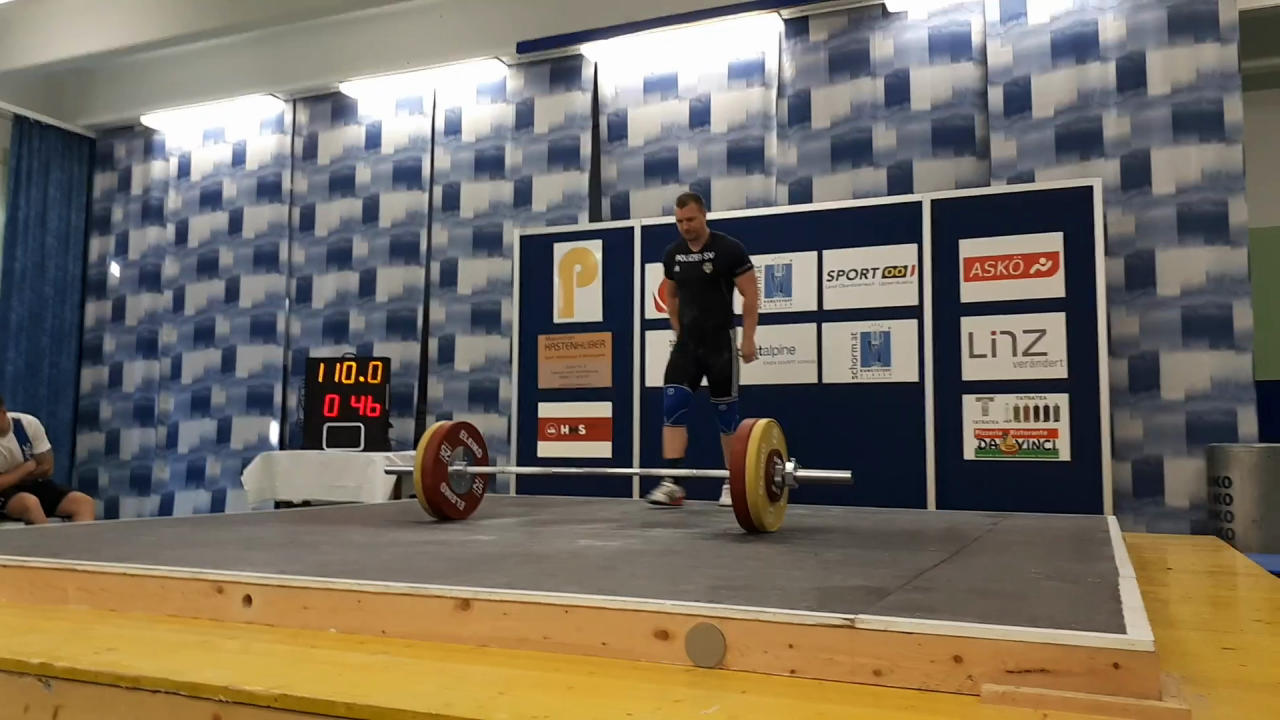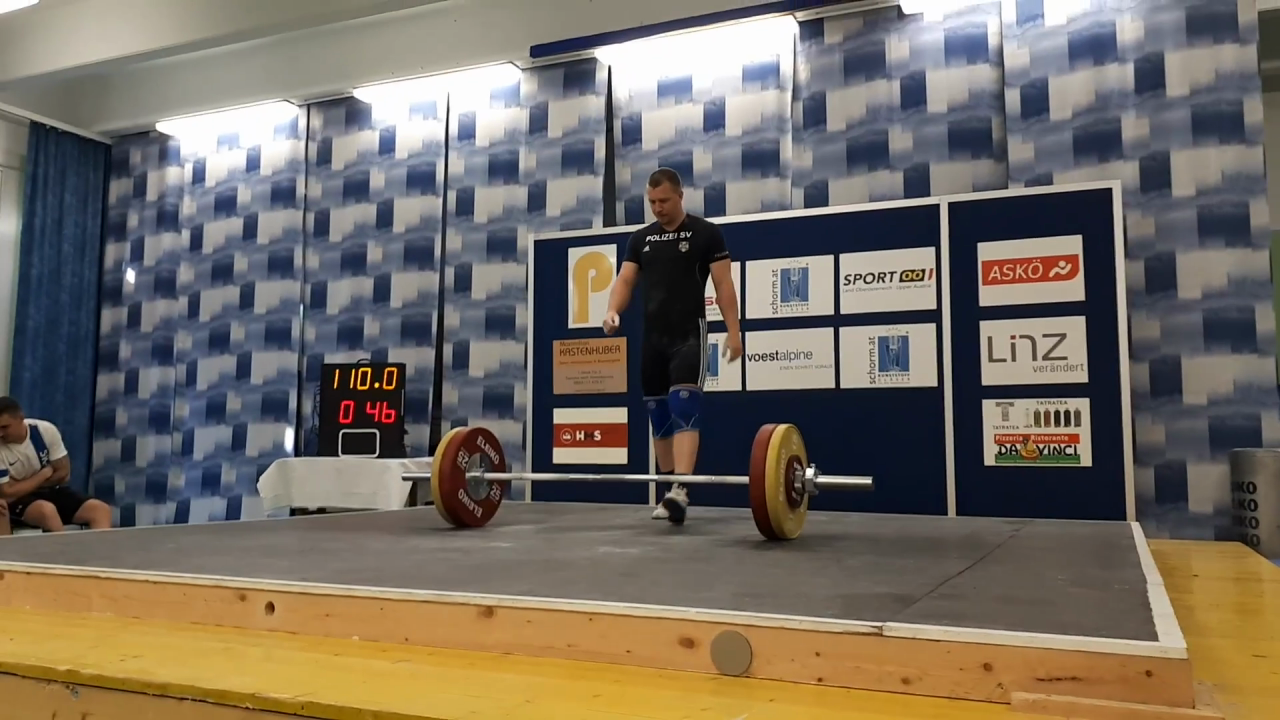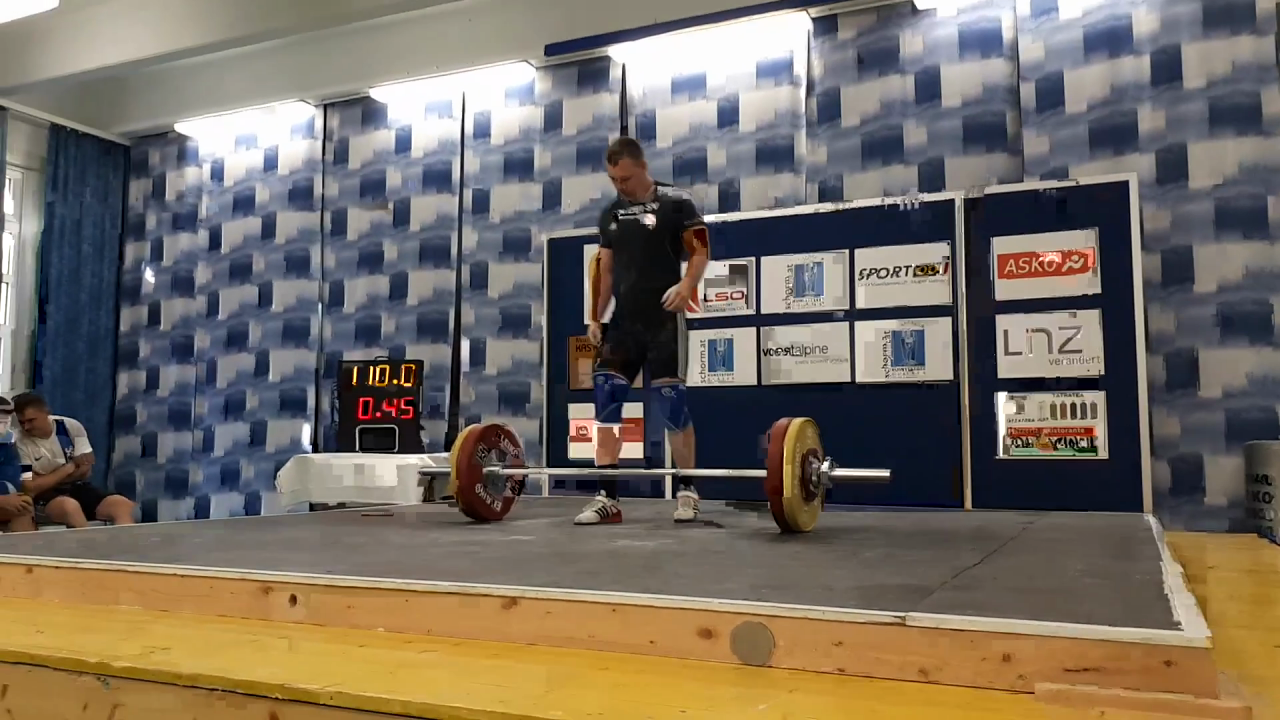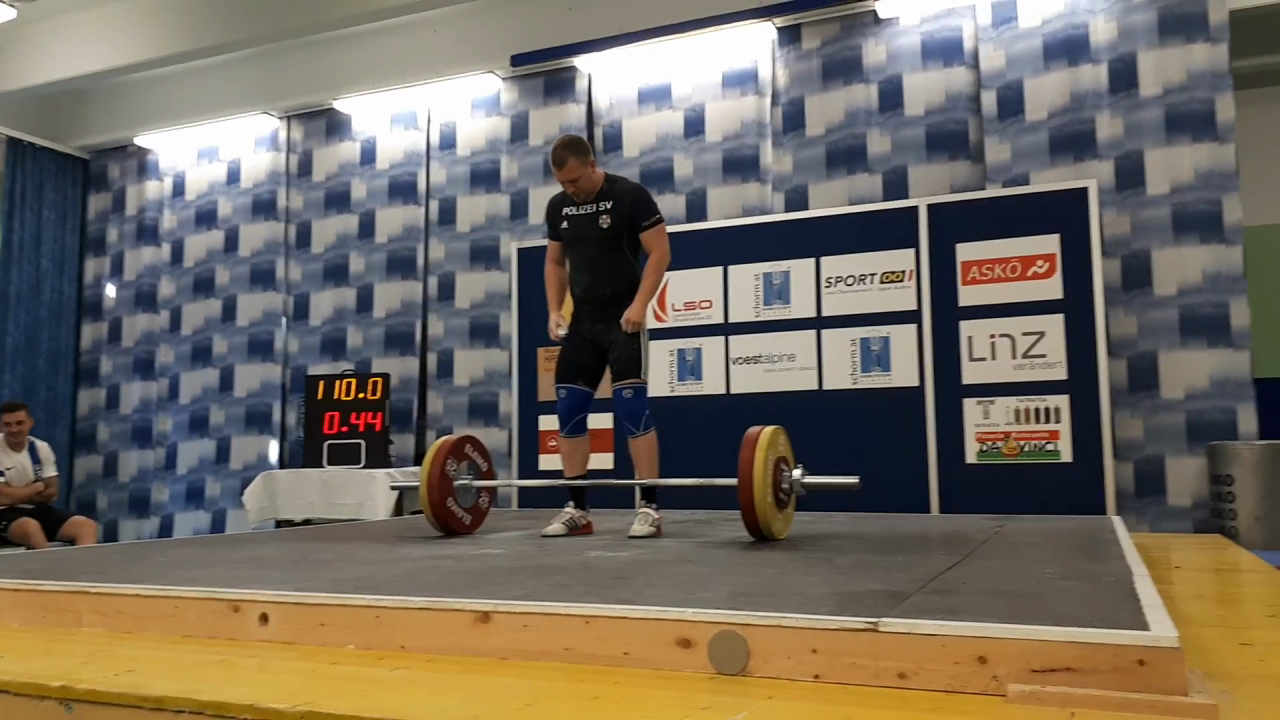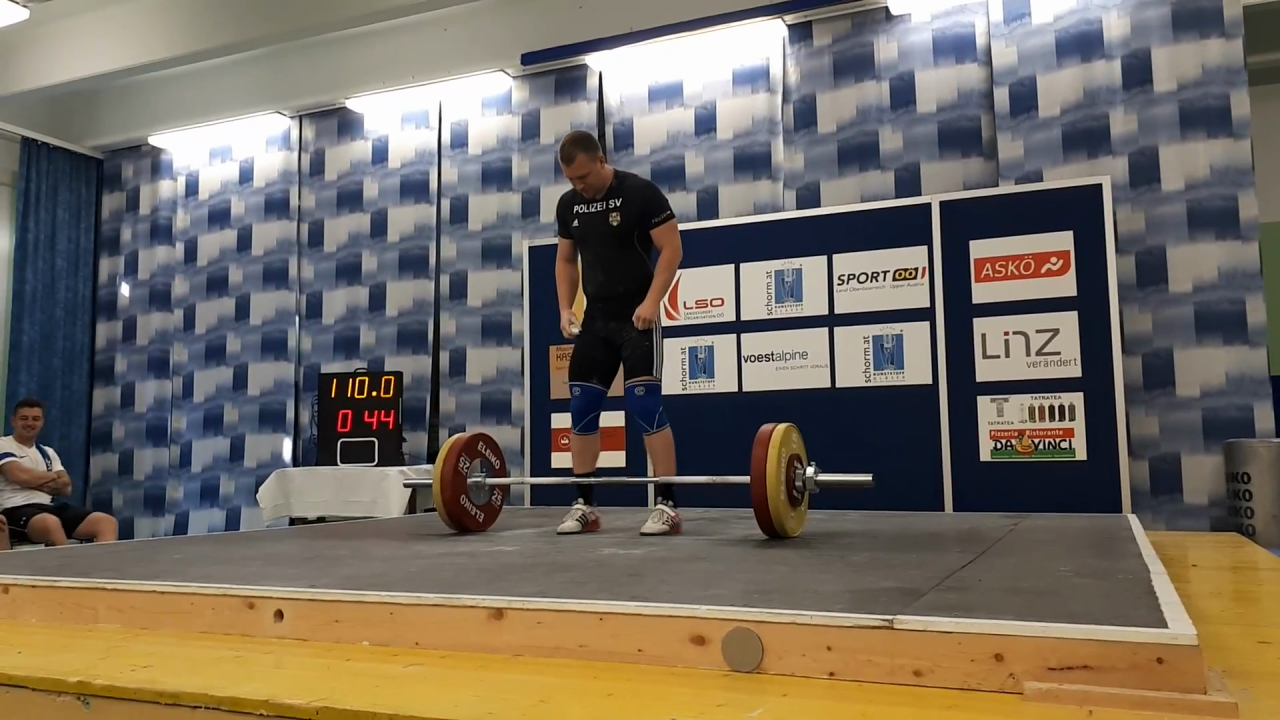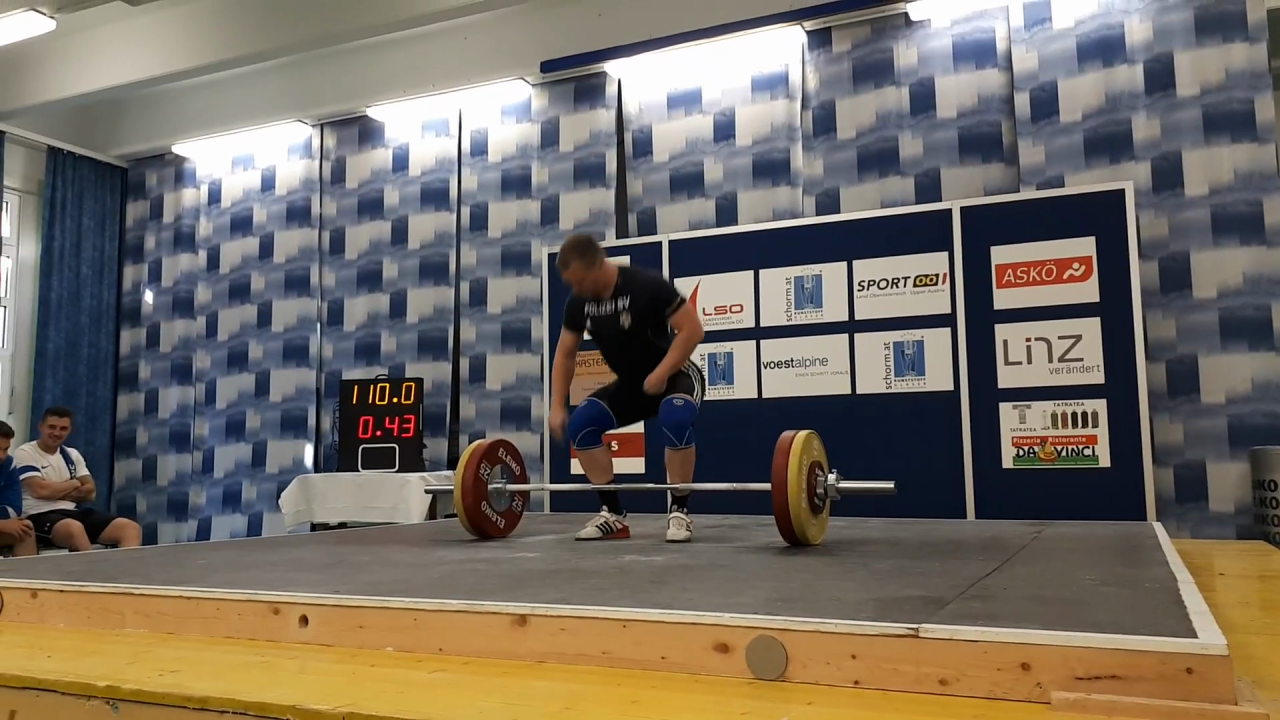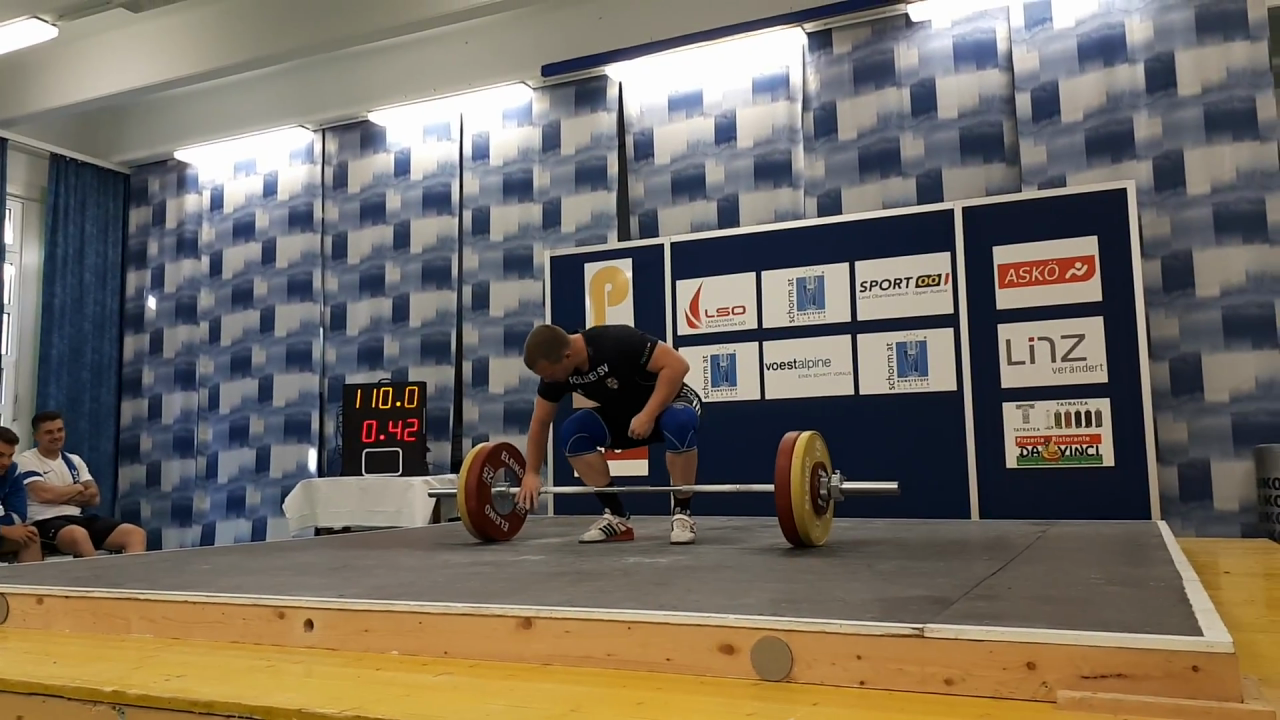
dt=0.7s
person 1, frame 1
left shoulder: (729, 249)
right shoulder: (672, 254)
left elbow: (750, 294)
left wrist: (748, 338)
left hip: (720, 342)
right hip: (687, 342)
left knee: (726, 412)
right knee: (673, 405)
left ankle: (732, 482)
right ankle: (672, 482)
person 1, frame 2
left shoulder: (705, 233)
right shoulder: (641, 238)
left elbow: (724, 284)
right elbow: (625, 282)
left wrist: (734, 330)
right wrist: (613, 312)
left hip: (688, 334)
right hip: (653, 336)
left knee: (684, 406)
right knee: (658, 416)
left ankle: (680, 492)
right ankle: (669, 489)
person 1, frame 3
left shoulder: (676, 203)
right shoulder: (611, 214)
left elbow: (699, 250)
left wrist: (687, 285)
right wrist: (595, 314)
left hip: (663, 317)
right hip: (624, 319)
left knee: (671, 402)
right knee: (605, 400)
left ankle: (687, 490)
right ankle: (607, 497)
person 1, frame 4
left shoulder: (631, 196)
right shoulder: (557, 207)
left elbow: (659, 252)
left wrist: (640, 304)
right wrist: (554, 310)
left hip: (623, 319)
right hip: (581, 322)
left knee: (631, 406)
right knee: (569, 410)
left ankle: (649, 508)
right ankle: (576, 508)
person 1, frame 5
left shoulder: (640, 192)
right shoulder: (568, 204)
left elbow: (671, 249)
right elbow: (565, 260)
left wrist: (651, 302)
right wrist: (565, 308)
left hip: (636, 316)
right hip: (594, 319)
left knee: (644, 406)
right knee: (582, 409)
left ankle: (666, 504)
right ankle: (585, 505)
person 1, frame 6
left shoulder: (646, 286)
right shoulder: (578, 301)
left elbow: (693, 329)
right elbow: (564, 353)
left wrist: (662, 373)
right wrist: (557, 407)
left hip: (674, 377)
right hip: (631, 384)
left knee: (676, 417)
right knee: (579, 424)
left ankle: (679, 511)
right ankle: (613, 513)
person 1, frame 7
left shoulder: (617, 342)
right shoulder: (555, 372)
left elbow: (677, 365)
right elbow: (540, 422)
left wrist: (647, 416)
right wrist: (531, 474)
left hip: (670, 402)
left knee: (678, 423)
right knee: (572, 432)
left ankle: (682, 514)
right ankle: (617, 517)
